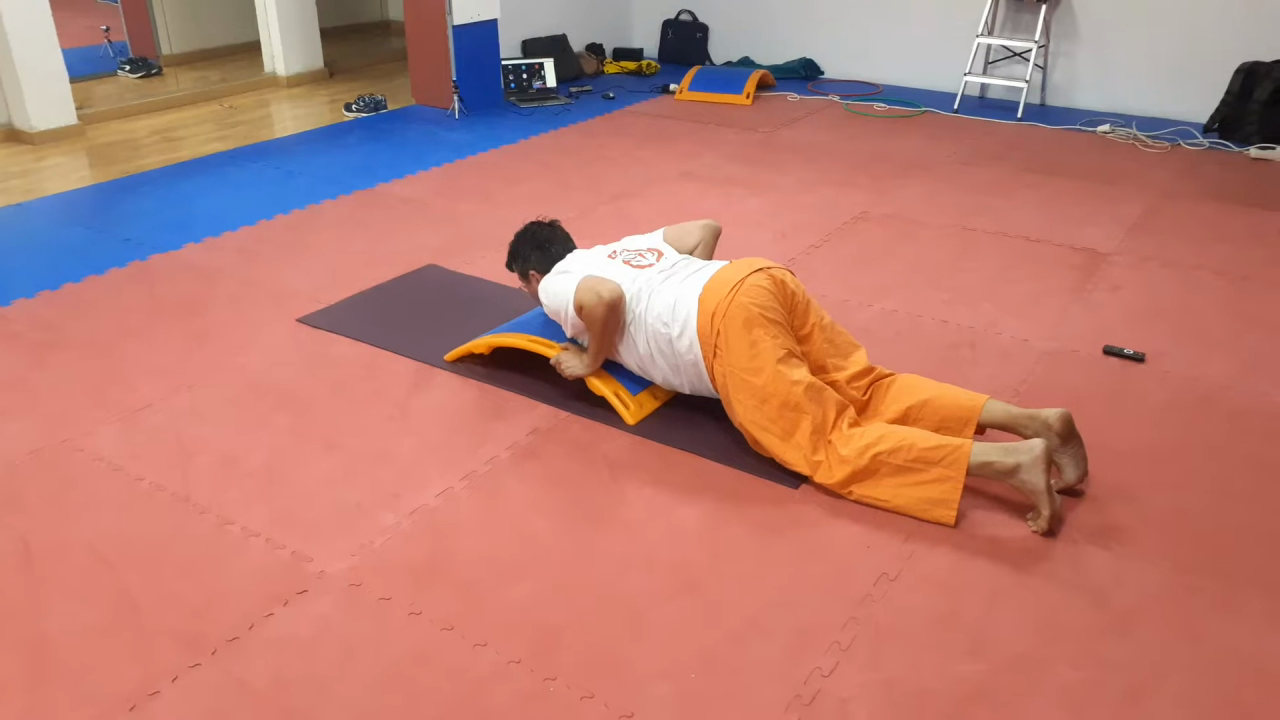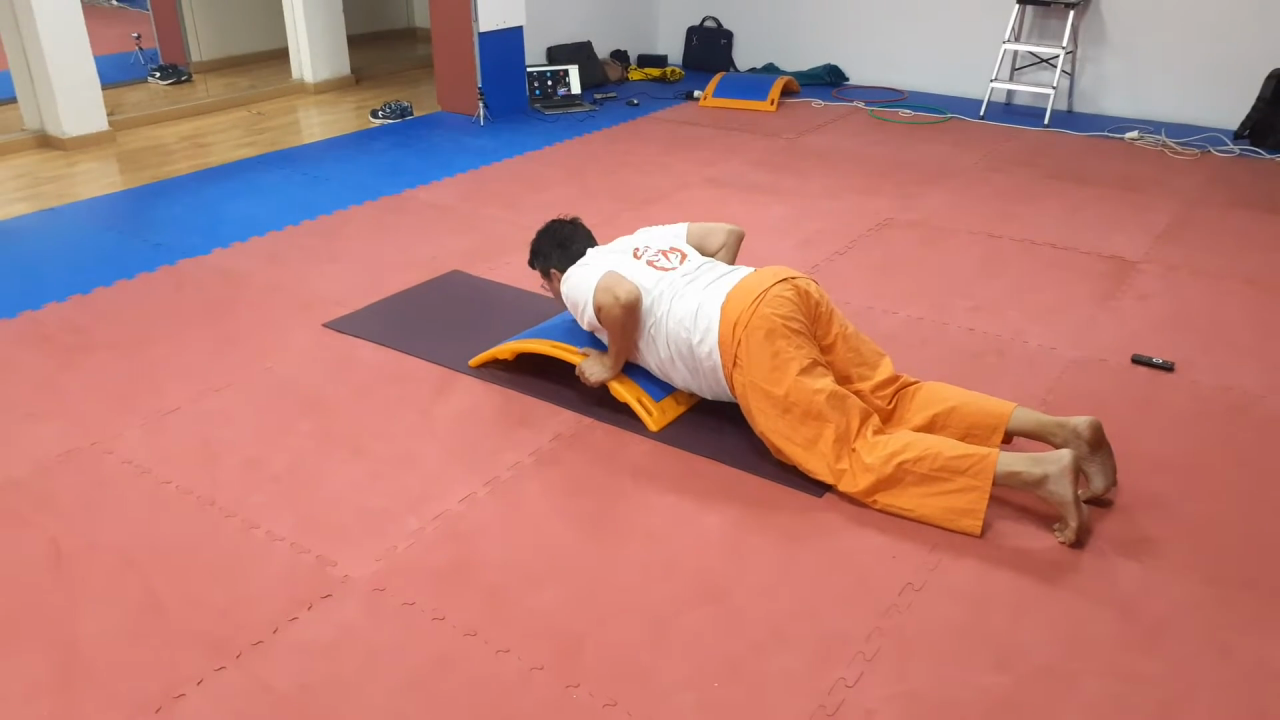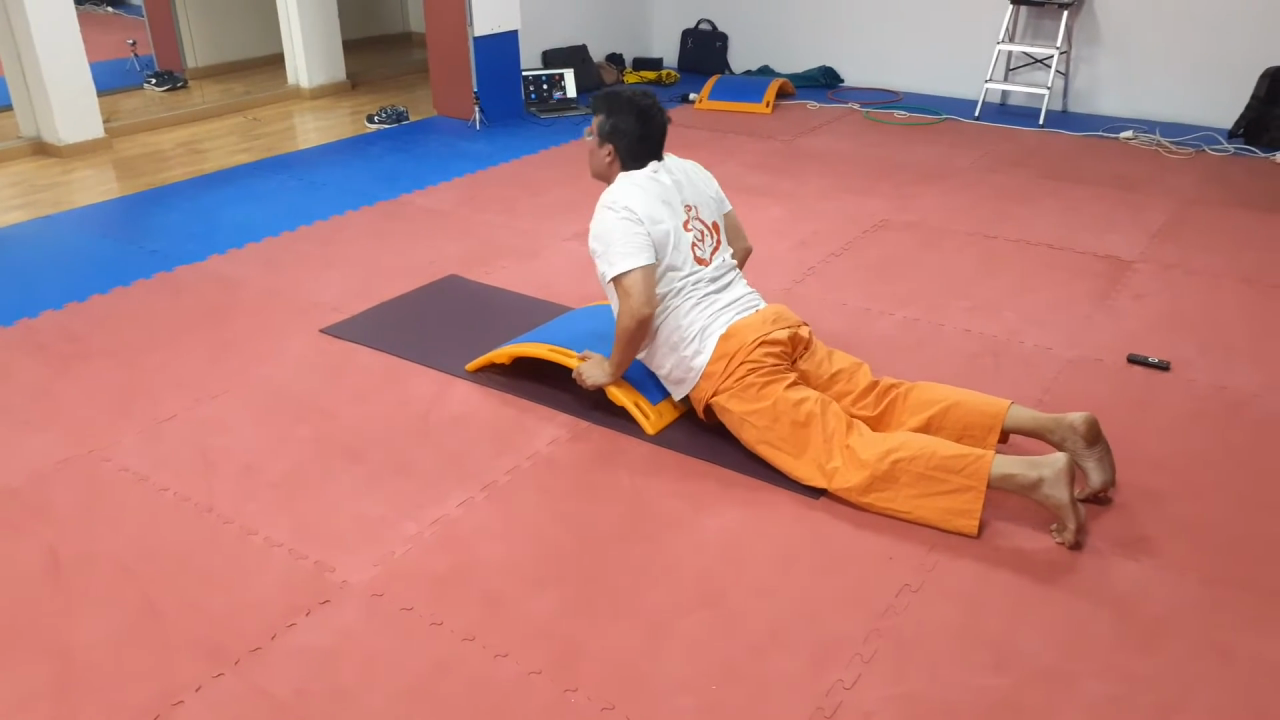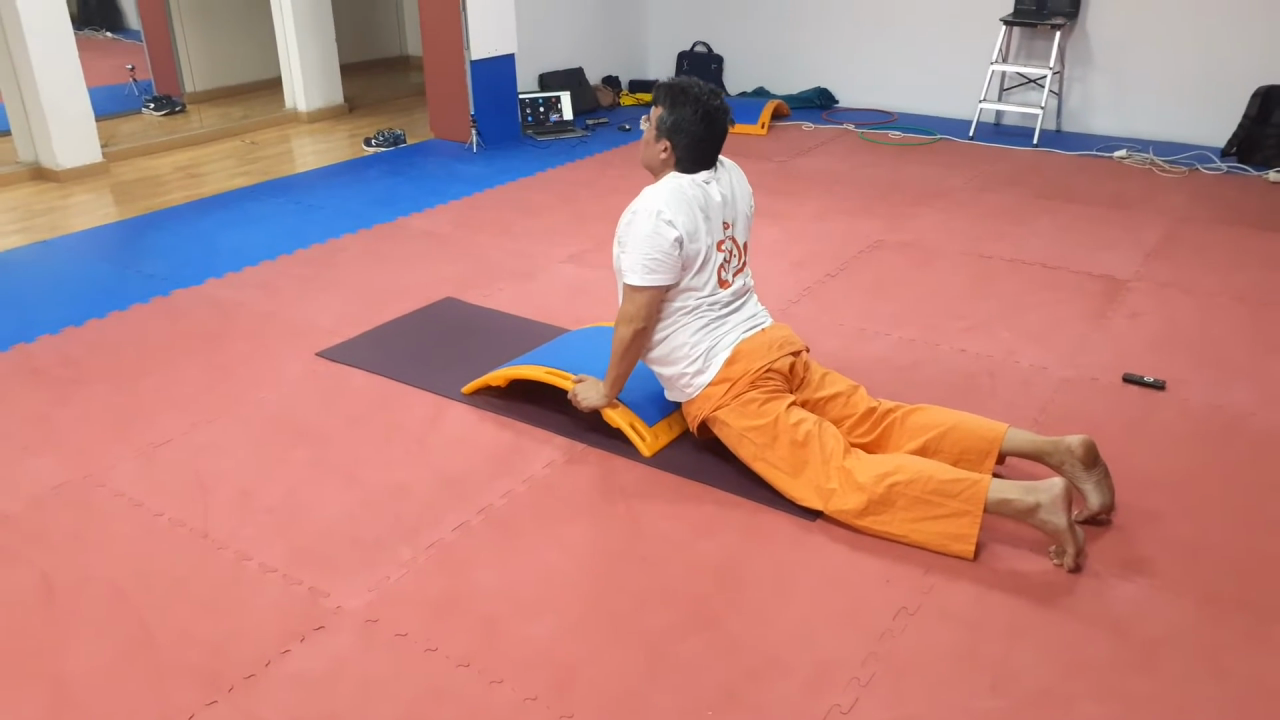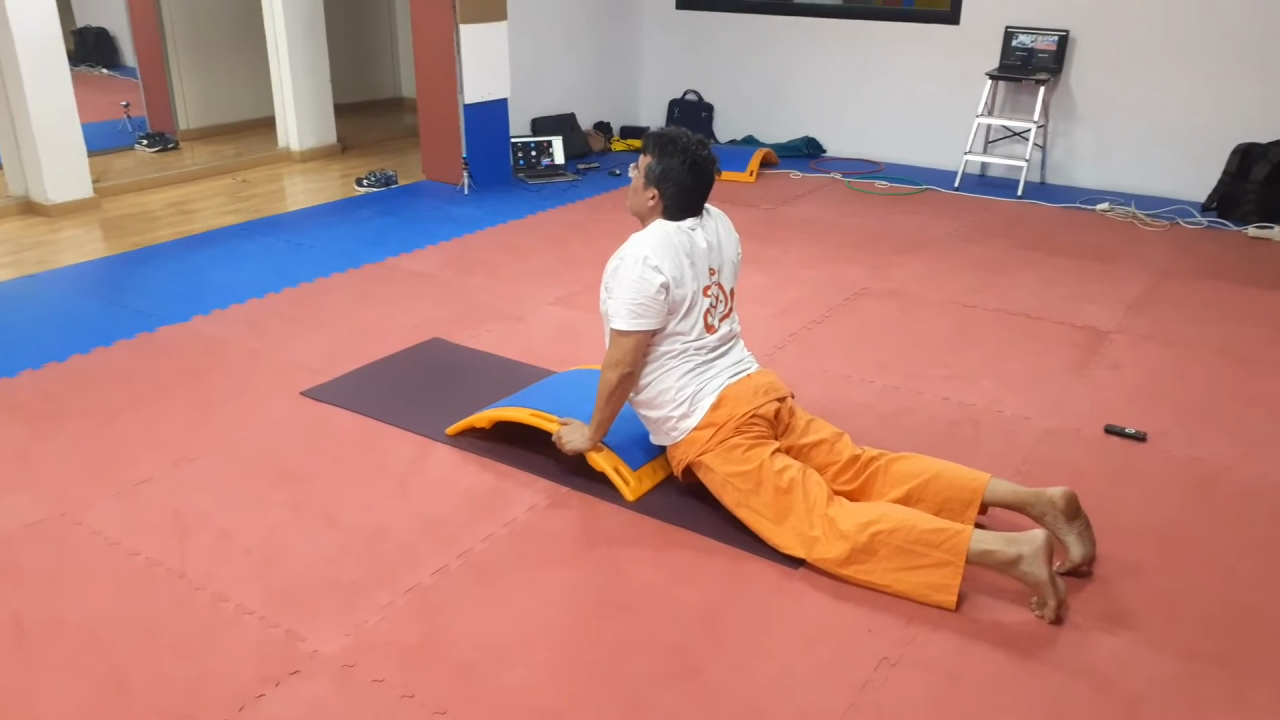
dt=1s
person 1, frame 1
left shoulder: (556, 287)
right shoulder: (619, 247)
left elbow: (603, 298)
right elbow: (706, 229)
left wrist: (592, 360)
left hip: (727, 322)
right hip: (761, 278)
left knee: (831, 445)
right knee: (869, 392)
left ankle: (1014, 460)
right ankle: (1036, 421)
person 1, frame 2
left shoulder: (577, 281)
right shoulder: (643, 237)
left elbow: (621, 298)
right elbow: (728, 234)
left wrist: (613, 363)
left hip: (749, 331)
right hip: (781, 287)
left knee: (855, 454)
right knee: (895, 400)
left ankle: (1040, 472)
right ankle: (1063, 429)
person 1, frame 3
left shoulder: (616, 209)
right shoulder: (688, 171)
left elbow: (639, 309)
left wrist: (612, 370)
left hip: (725, 366)
right hip: (768, 324)
left knee: (848, 457)
right knee: (889, 403)
left ankle: (1032, 474)
right ankle: (1060, 427)
person 1, frame 4
left shoulder: (652, 213)
right shoulder: (729, 177)
left elbow: (636, 322)
left wrist: (608, 390)
left hip: (724, 382)
right hip: (768, 344)
left knee: (842, 479)
right knee: (882, 424)
left ankle: (1029, 499)
right ankle: (1056, 449)
person 1, frame 5
left shoulder: (639, 260)
right shoulder: (716, 224)
left elbow: (621, 365)
left wrist: (592, 434)
left hip: (710, 427)
right hip: (754, 389)
left knee: (824, 526)
right knee: (866, 471)
left ankle: (1011, 550)
right ankle: (1038, 499)
